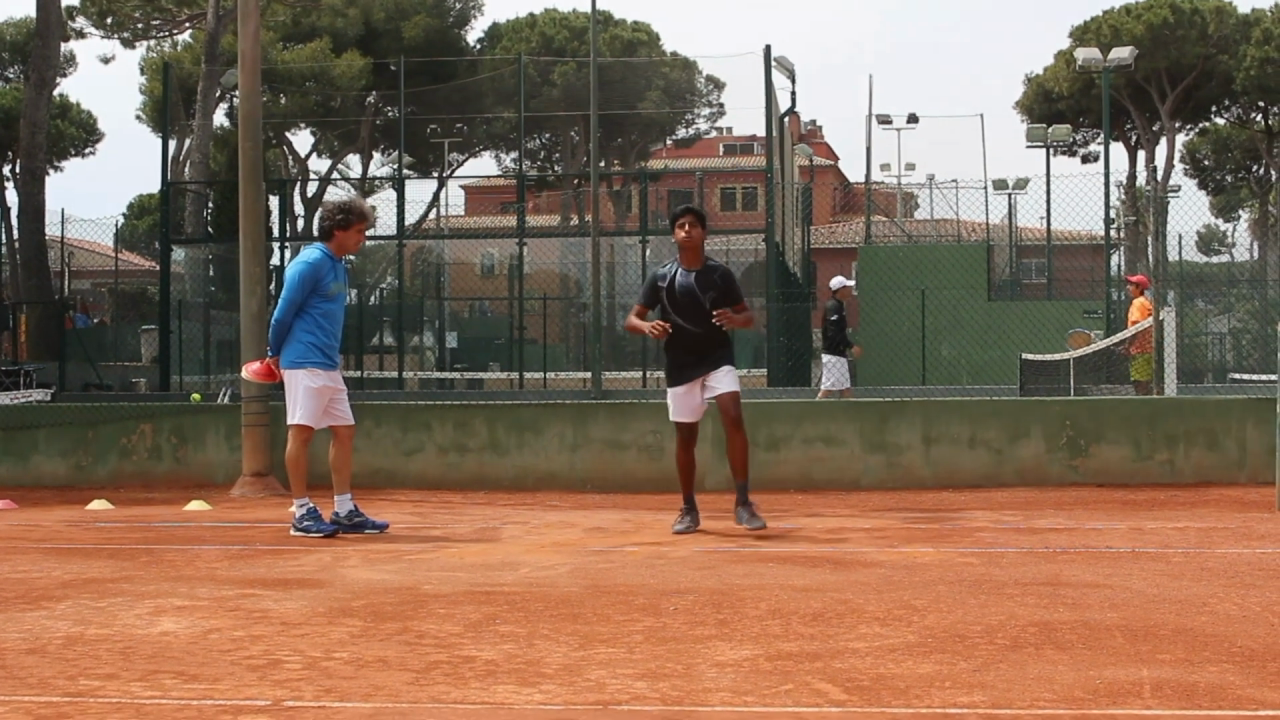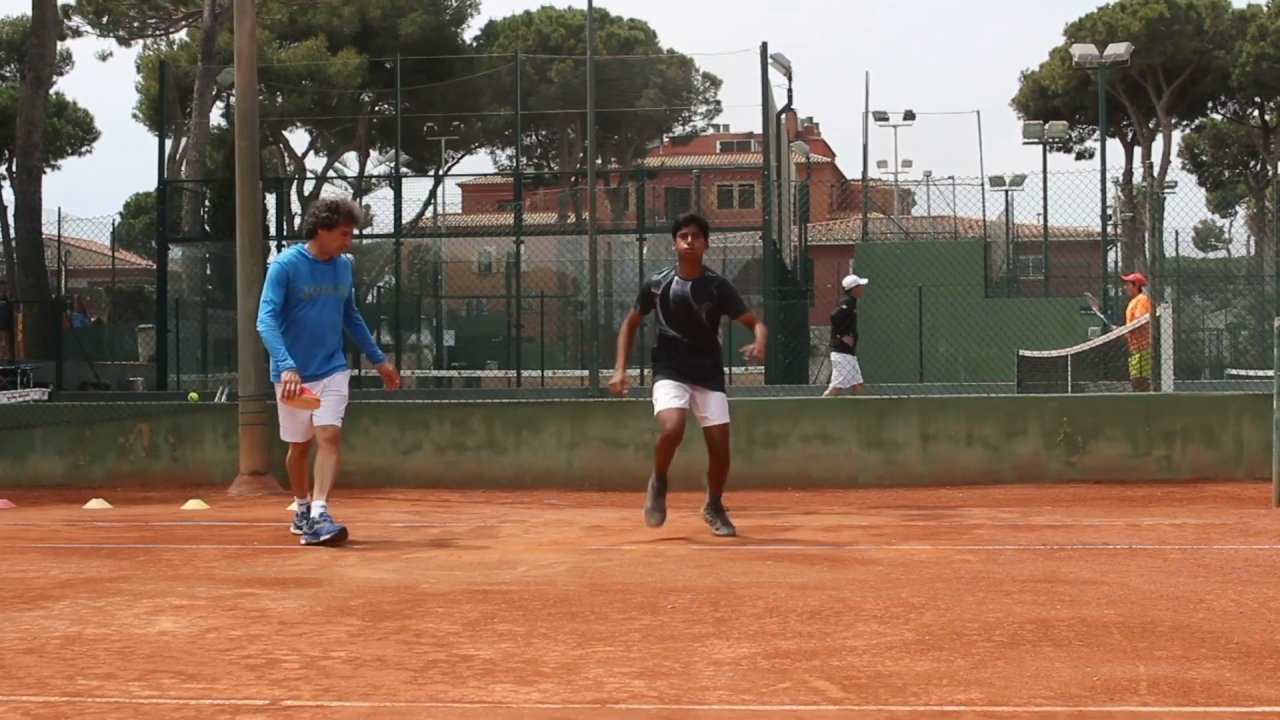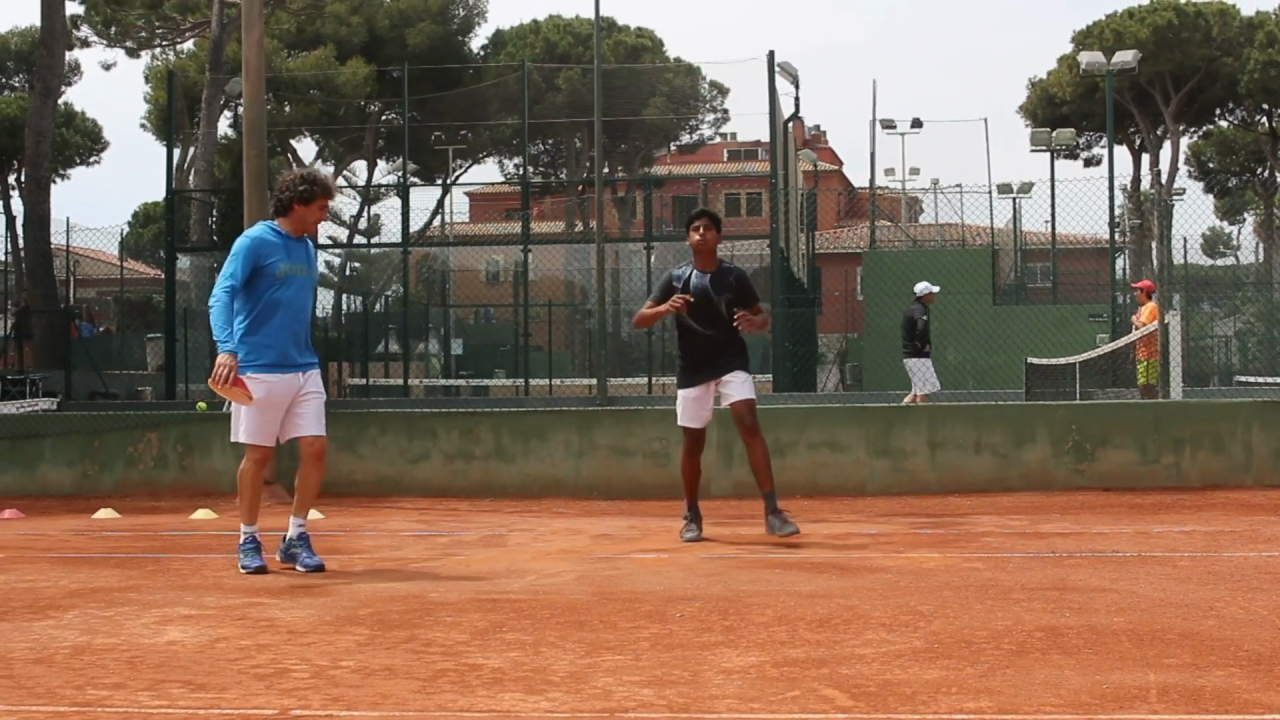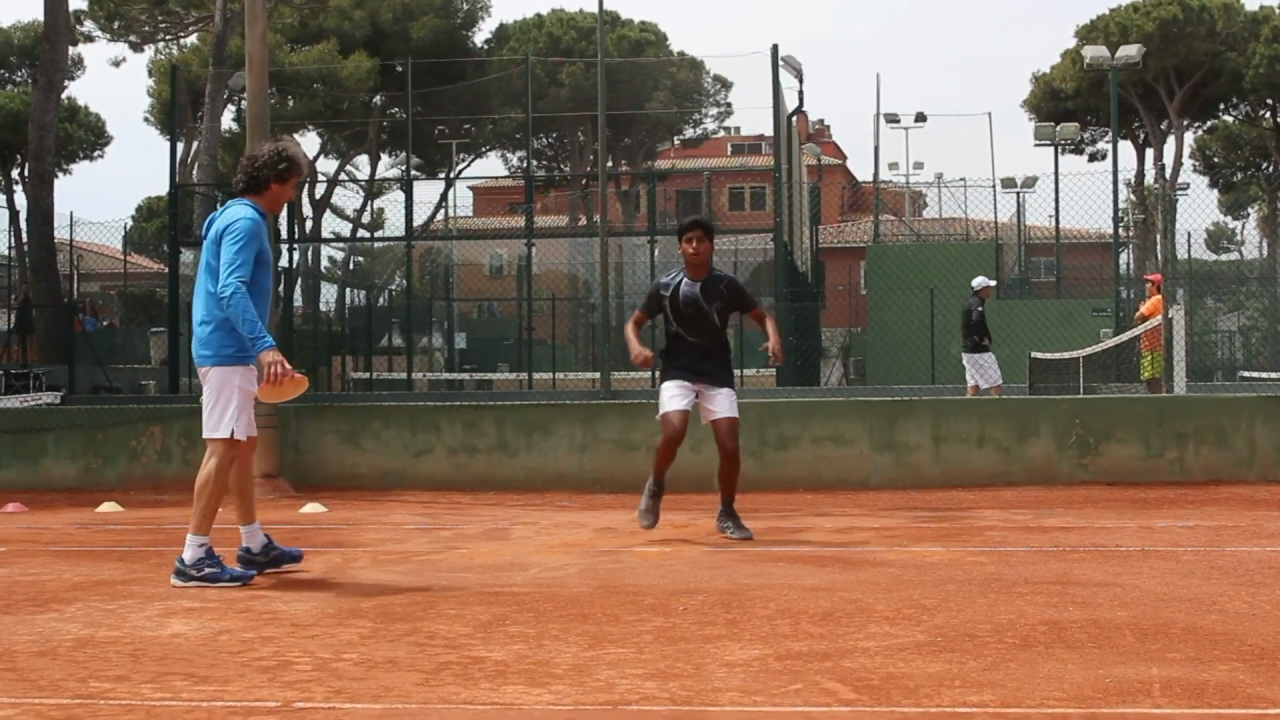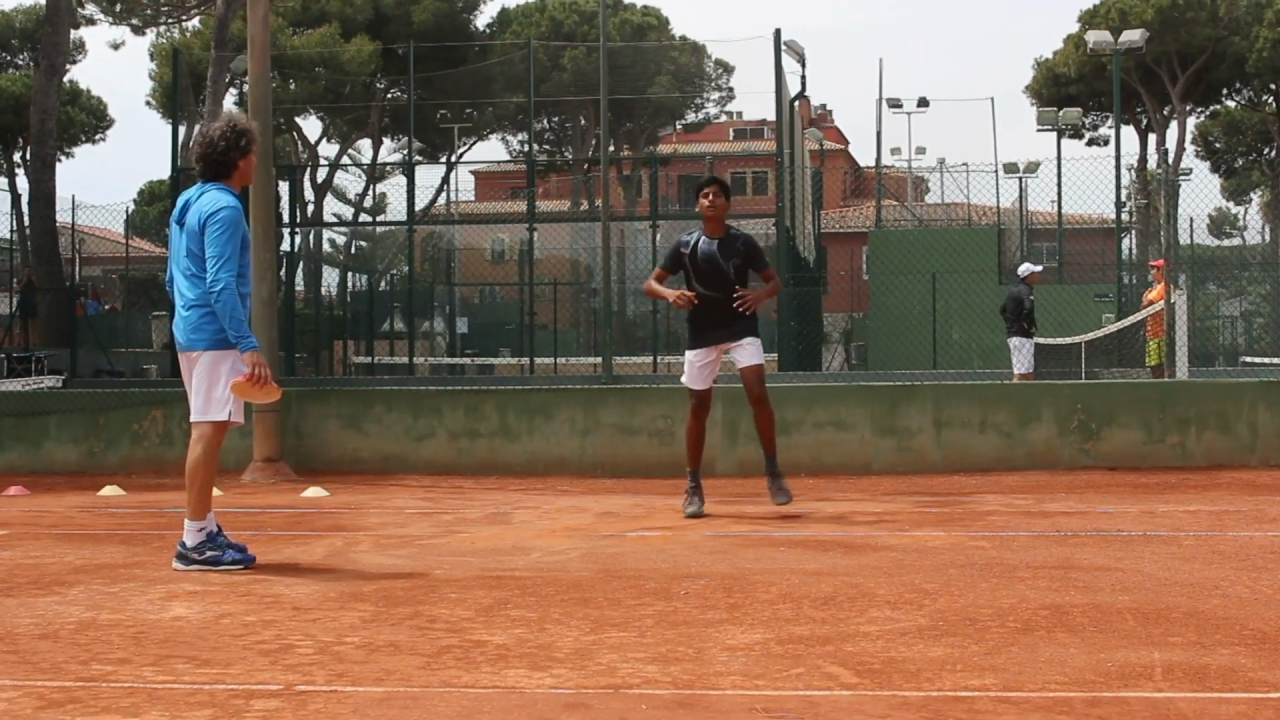
dt=1s
person 1, frame 1
left shoulder: (337, 264)
right shoulder: (310, 263)
right elbow: (283, 314)
right wrist: (275, 354)
left hip: (329, 365)
right hip: (305, 364)
left knee: (344, 433)
right knee: (301, 432)
left ankle: (344, 511)
right ankle: (302, 513)
person 1, frame 2
left shoulder: (344, 266)
right shoulder: (284, 265)
left elbow: (351, 316)
right elbow: (266, 320)
left wrist: (378, 358)
right wrist: (286, 366)
left hip: (332, 371)
right hip: (294, 375)
left knee: (328, 436)
right knee: (300, 445)
left ankle: (318, 515)
right ankle: (302, 508)
person 1, frame 3
left shoulder: (308, 249)
right shoulder: (254, 242)
right elbow: (221, 297)
left wrist: (311, 361)
right wrist: (226, 349)
left hip: (305, 370)
right hip: (260, 370)
left knee: (314, 449)
right knee: (259, 453)
left ankle: (296, 536)
right ankle: (248, 540)
person 1, frame 4
left shoulder: (230, 219)
right shoulder: (244, 222)
right elbow: (231, 292)
right wrist: (265, 345)
left hip: (220, 351)
right hip: (230, 353)
left knee: (242, 447)
right knee: (223, 448)
left ankle: (254, 542)
right ankle: (194, 558)
person 1, frame 5
left shoulder: (188, 203)
right shoulder: (223, 208)
left elbow: (173, 279)
right elbow: (221, 285)
right wrist: (248, 344)
left hip: (191, 333)
right hip: (216, 337)
left knee: (207, 433)
right knee: (210, 432)
left ankle: (206, 530)
right ankle: (194, 542)
person 2, frame 1
left shoulder: (720, 273)
right shoulder: (660, 277)
left elbow: (748, 316)
right elbow: (631, 320)
left wrist: (737, 319)
right wrist: (648, 327)
left hip: (718, 359)
right hip: (680, 364)
left knee: (733, 419)
right knee: (687, 441)
left ankle: (742, 501)
right ankle: (689, 508)
person 2, frame 2
left shoulder: (719, 285)
right shoulder: (656, 284)
left elbow: (755, 322)
right elbow: (630, 325)
left wrist: (760, 343)
right wrist: (620, 368)
left hip: (709, 371)
right hip: (669, 371)
left knee: (719, 447)
right knee: (671, 430)
left ankle: (714, 506)
right ankle: (658, 481)
person 2, frame 3
left shoulder: (734, 275)
right shoulder: (675, 278)
left elbow: (762, 314)
right elbow: (639, 320)
left wrist: (755, 321)
right wrist: (665, 308)
left hip: (732, 363)
right hip: (692, 369)
left knee: (749, 426)
right knee: (693, 446)
left ankle: (772, 509)
right ankle: (692, 514)
person 2, frame 4
left shoulder: (728, 284)
right shoulder: (665, 286)
left elbow: (763, 316)
right elbow: (634, 323)
left wrist: (774, 340)
right wrist: (636, 348)
left hip: (718, 373)
right hip: (678, 372)
left knee: (729, 446)
right knee: (674, 431)
left ankle: (727, 513)
right ankle: (655, 484)
person 2, frame 5
left shoulder: (743, 242)
right shoulder: (683, 245)
left elbow: (774, 282)
right elbow: (651, 281)
left wrist: (759, 295)
right wrist: (670, 294)
left hip: (740, 327)
right hip: (700, 333)
left knee: (757, 394)
right knee: (698, 409)
left ankle: (772, 470)
right ankle: (693, 484)
